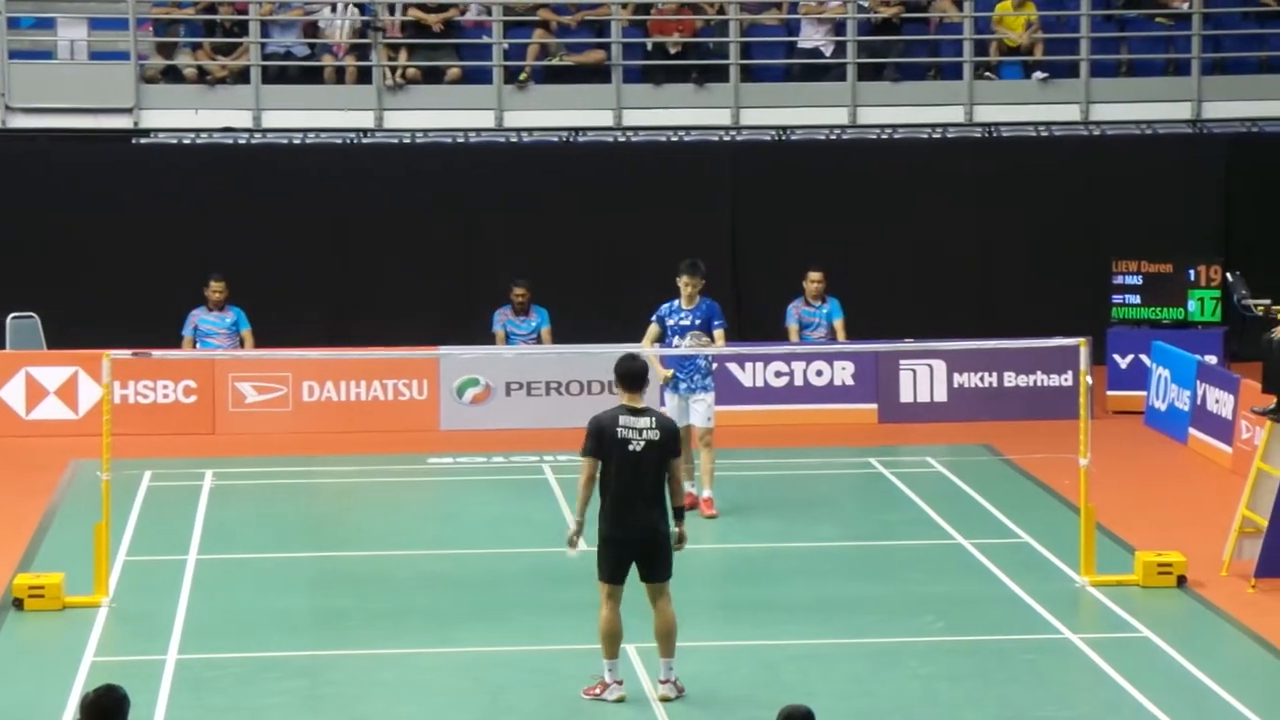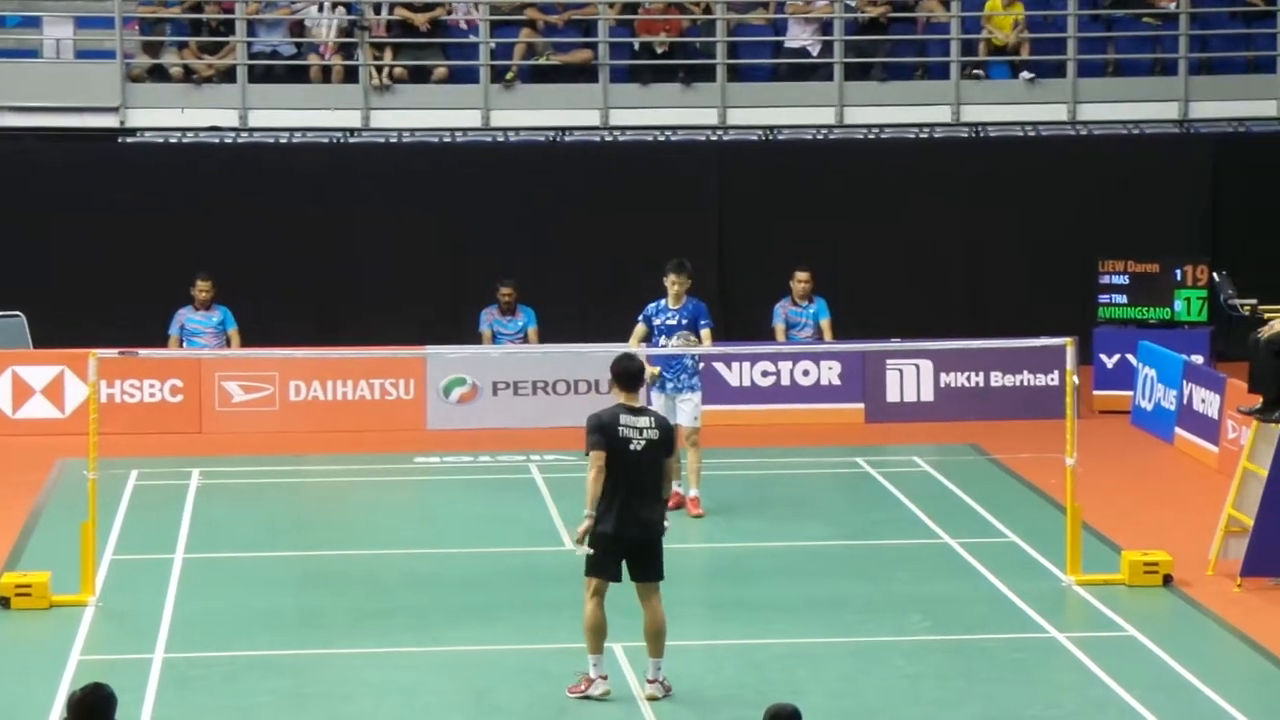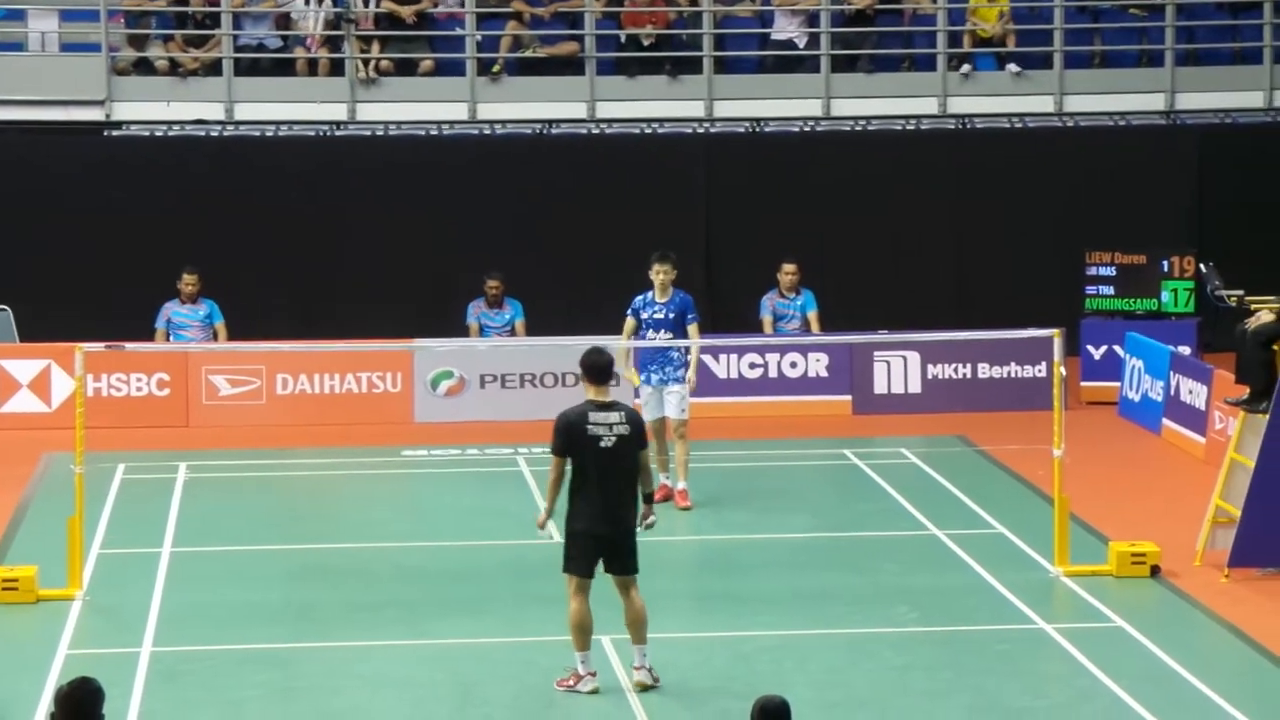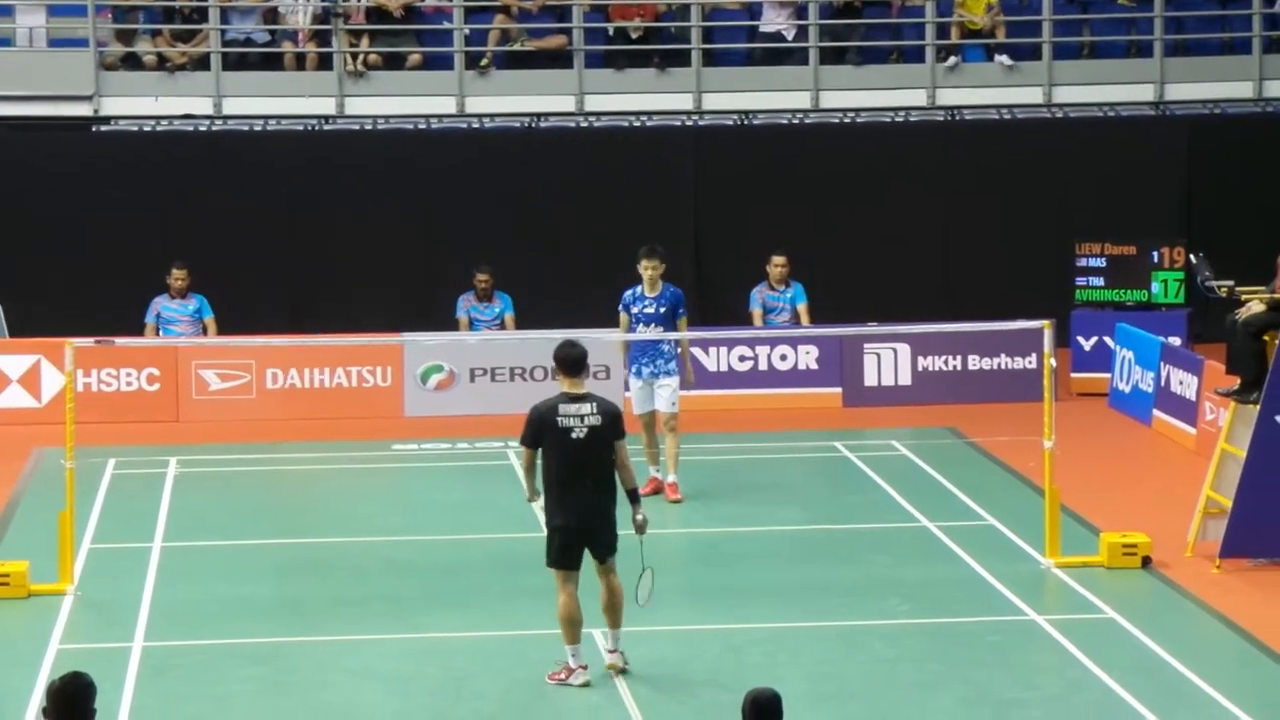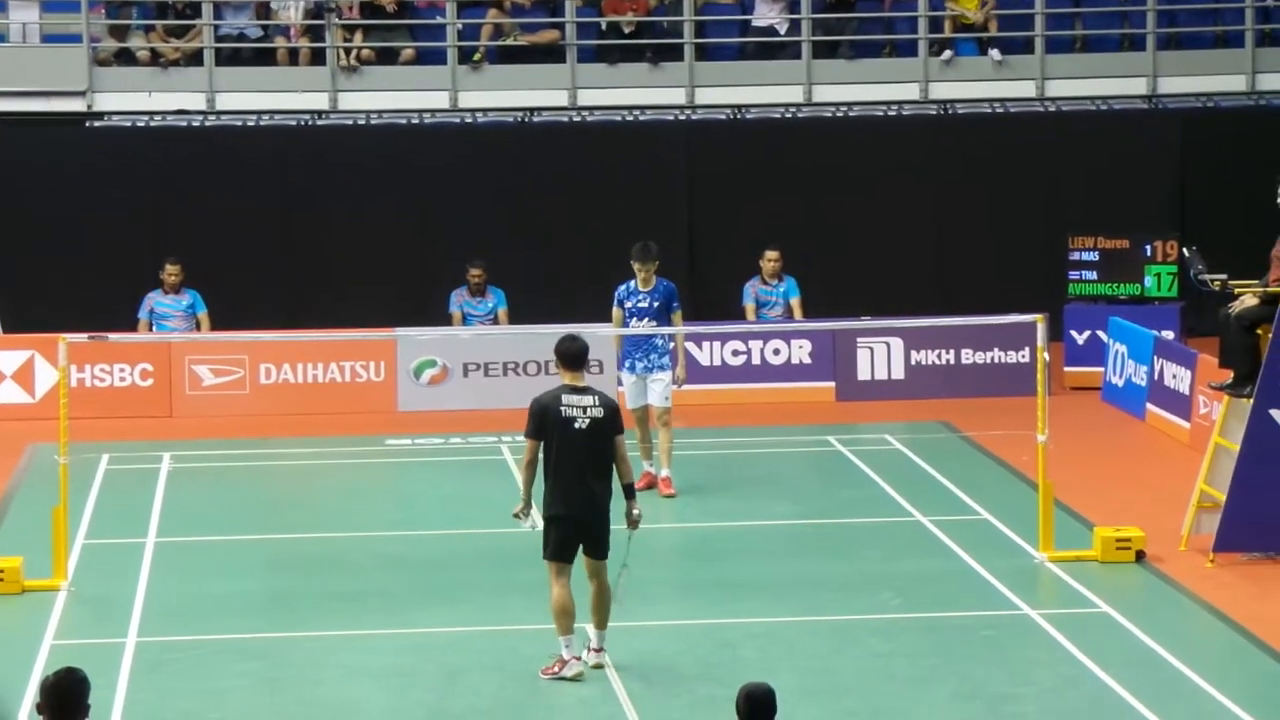
dt=0.3s
person 1, frame 1
left shoulder: (601, 423)
right shoulder: (666, 425)
left elbow: (589, 476)
right elbow: (675, 479)
left wrist: (578, 520)
right wrist: (679, 521)
left hip: (615, 528)
right hip: (655, 529)
left knee: (610, 602)
right knee: (661, 601)
left ankle: (611, 682)
right ankle: (667, 680)
person 1, frame 2
left shoulder: (601, 420)
right shoulder: (662, 424)
left elbow: (597, 469)
right elbow: (668, 476)
left wrist: (588, 517)
right wrist: (662, 510)
left hip: (610, 525)
right hip: (649, 526)
left knee: (594, 595)
right knee: (651, 600)
left ankle: (596, 677)
right ankle: (654, 679)
person 1, frame 3
left shoulder: (569, 419)
right shoulder: (632, 418)
left elbow: (558, 473)
right elbow: (644, 468)
left wrist: (548, 510)
right wrist: (648, 503)
left hip: (584, 522)
right hip: (622, 521)
left knee: (578, 593)
right knee: (630, 591)
left ankle: (584, 673)
right ankle: (642, 667)
person 1, frame 4
left shoulder: (542, 412)
right shoulder: (608, 410)
left elbow: (528, 463)
right elbow: (623, 463)
left wrist: (531, 489)
right wrist: (636, 505)
left hip: (563, 515)
right hip: (602, 512)
left knee: (567, 587)
right knee: (608, 573)
left ankle: (576, 666)
right ankle: (614, 649)
person 1, frame 5
left shoulder: (543, 404)
right shoulder: (608, 404)
left elbow: (530, 457)
right elbow: (621, 457)
left wrist: (525, 498)
right wrist: (631, 499)
left hip: (560, 506)
right hip: (598, 505)
left knee: (560, 579)
right knee: (598, 574)
left ankle: (569, 657)
right ankle: (597, 649)
person 2, frame 1
left shoulder: (711, 308)
right shoulder: (666, 310)
left elbow: (721, 343)
right elbow: (647, 342)
left wrist: (710, 345)
right wrist: (658, 368)
left hip: (701, 384)
right hip: (674, 384)
left knee: (704, 439)
right knee: (681, 439)
left ankle: (707, 496)
right ankle: (689, 492)
person 2, frame 2
left shoulder: (697, 308)
right shoulder: (652, 309)
left elbow: (707, 343)
right elbow: (634, 341)
left wrist: (698, 347)
right wrist: (644, 366)
left hip: (688, 383)
right hip: (661, 383)
left knee: (691, 438)
left ankle: (693, 495)
right ankle: (677, 491)
person 2, frame 3
left shoulder: (684, 301)
right shoulder: (639, 302)
left elbow: (694, 338)
right elbow: (626, 336)
left wrist: (692, 370)
right wrist: (628, 368)
left hip: (675, 376)
right hip: (648, 376)
left knee: (679, 430)
right knee: (655, 431)
left ankle: (681, 487)
right ankle: (664, 484)
person 2, frame 4
left shoulder: (674, 295)
right shoulder: (629, 297)
left elbow: (682, 334)
left wrist: (688, 367)
right wrist: (626, 365)
left hip: (666, 369)
right hip: (638, 369)
left knee: (669, 424)
right knee: (646, 425)
left ankle: (672, 481)
right ankle: (654, 476)
person 2, frame 5
left shoulder: (668, 289)
right shoulder: (622, 291)
left elbow: (678, 328)
right elbow: (617, 330)
left wrist: (681, 363)
right wrist: (621, 360)
left hip: (660, 364)
right hip: (631, 365)
left knee: (662, 418)
right knee: (639, 419)
left ankle: (665, 475)
right ankle: (648, 471)
